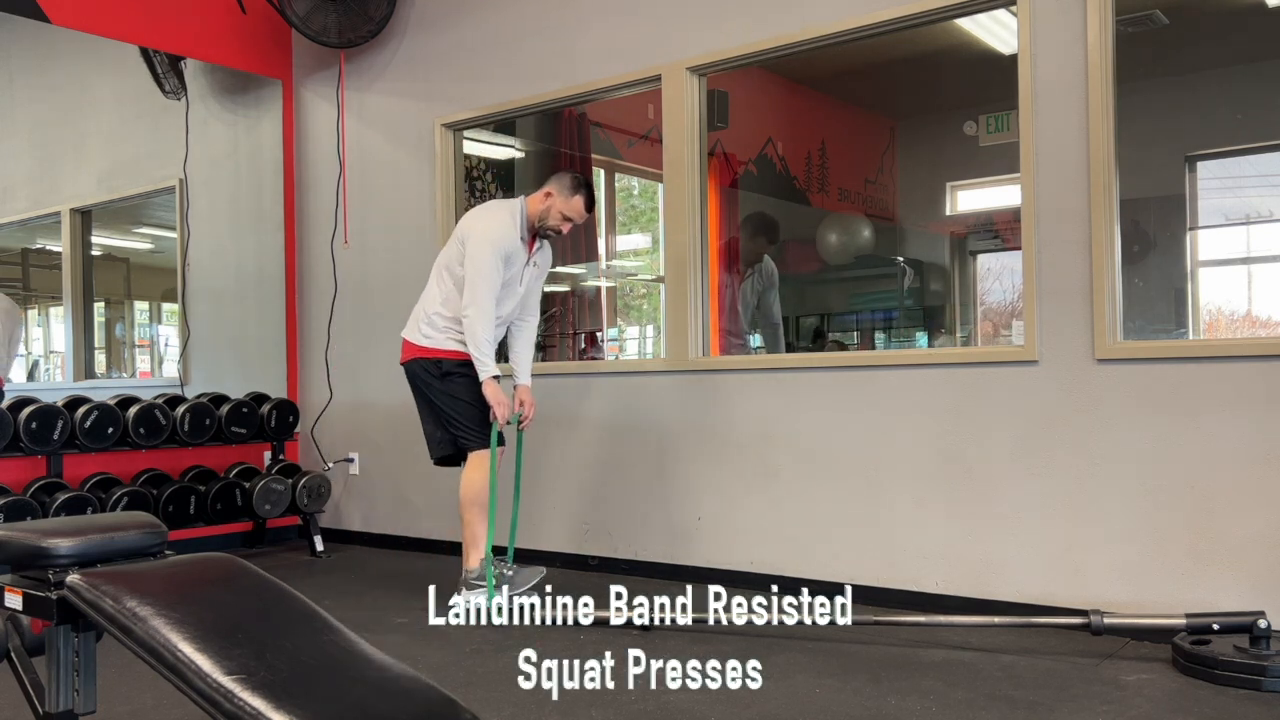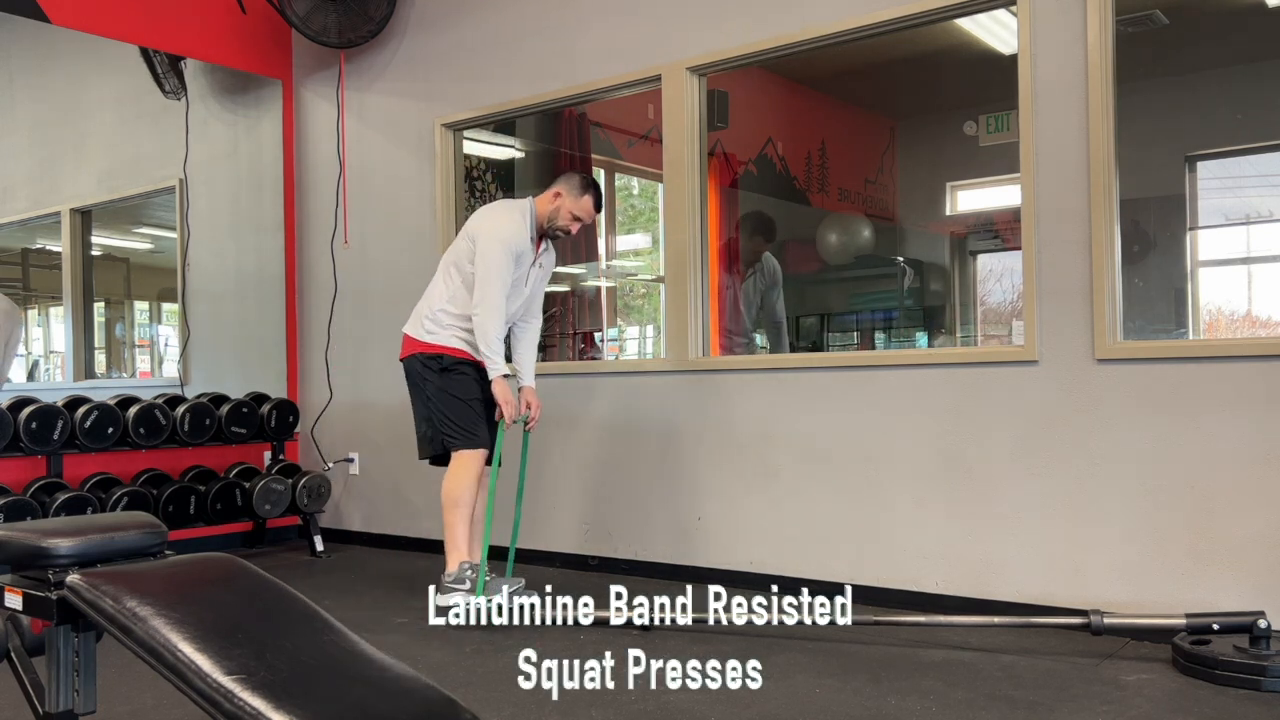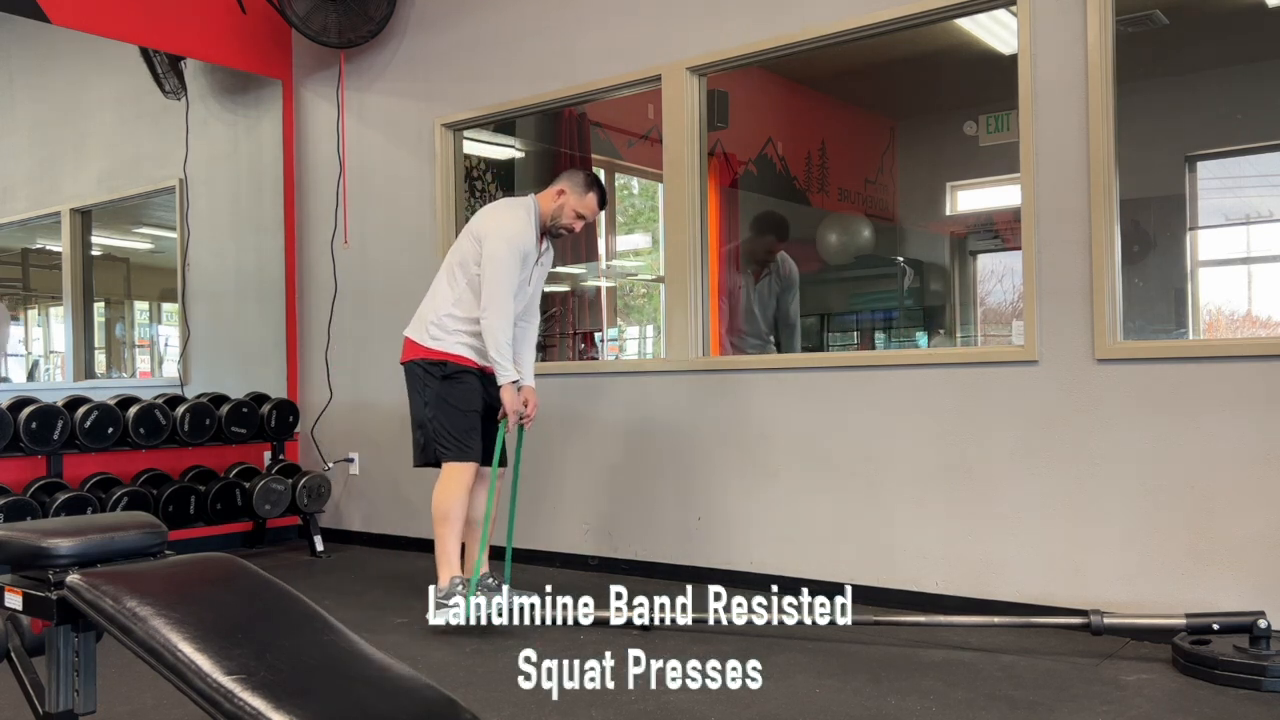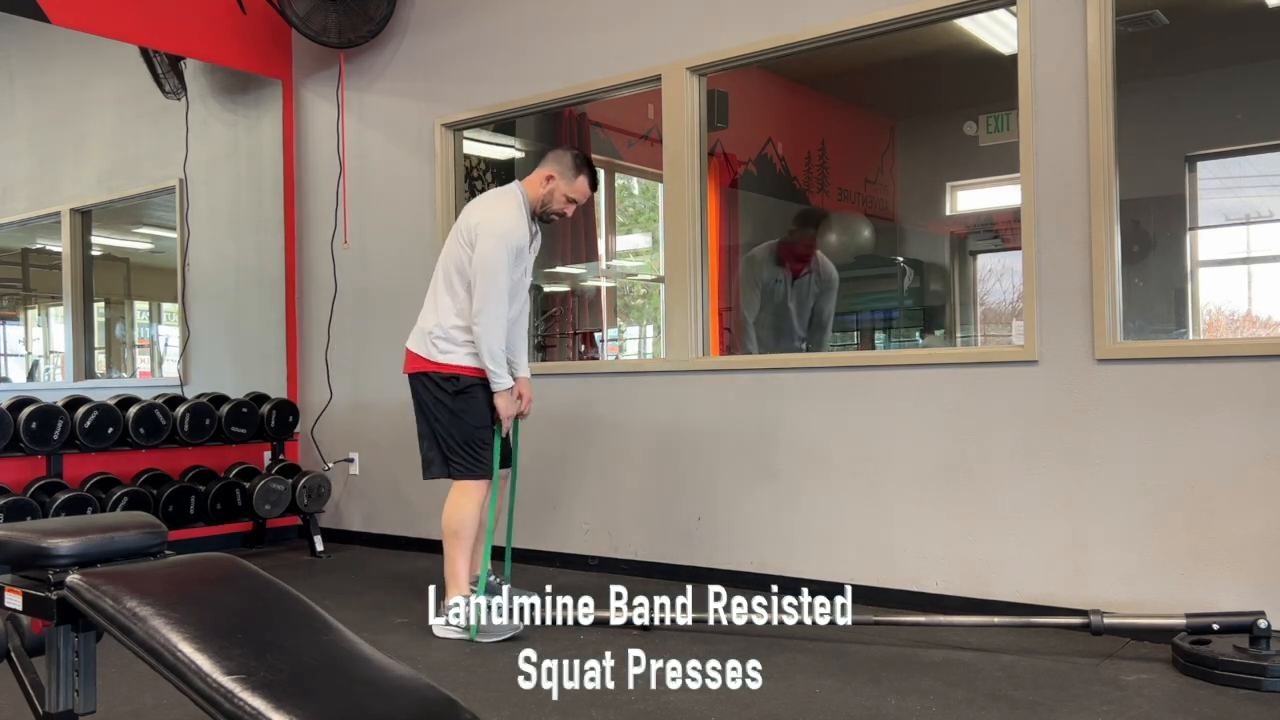
dt=0.3s
person 1, frame 1
left shoulder: (542, 252)
right shoulder: (493, 224)
left elbow: (524, 320)
right elbow: (477, 306)
left wrist: (523, 382)
right wrist: (490, 378)
left hip: (470, 357)
right hip: (435, 348)
left knee: (482, 457)
right knee: (484, 449)
left ankle: (477, 574)
right ankle: (478, 570)
person 1, frame 2
left shoulder: (545, 254)
right shoulder: (503, 223)
left elbow: (527, 321)
right elbow: (487, 305)
left wrist: (527, 383)
right wrist: (499, 378)
left hip: (471, 356)
right hip: (437, 347)
left knee: (482, 462)
right knee: (469, 452)
left ankle: (475, 574)
right ankle: (456, 576)
person 1, frame 3
left shoulder: (544, 249)
right shoulder: (507, 223)
left elbow: (525, 319)
right elbow: (495, 308)
left wrist: (525, 381)
right wrist: (507, 381)
left hip: (475, 360)
right hip: (440, 352)
left knee: (484, 467)
right knee: (460, 463)
left ankle: (477, 578)
right ankle: (449, 589)
person 1, frame 4
left shoulder: (529, 225)
right shoulder: (501, 220)
left elbow: (516, 305)
right elbow: (487, 312)
left wrist: (521, 374)
right wrist: (502, 387)
left hip: (472, 362)
right hip: (447, 361)
left knee: (495, 470)
right knee: (472, 477)
left ankle: (479, 580)
right ankle: (456, 607)
